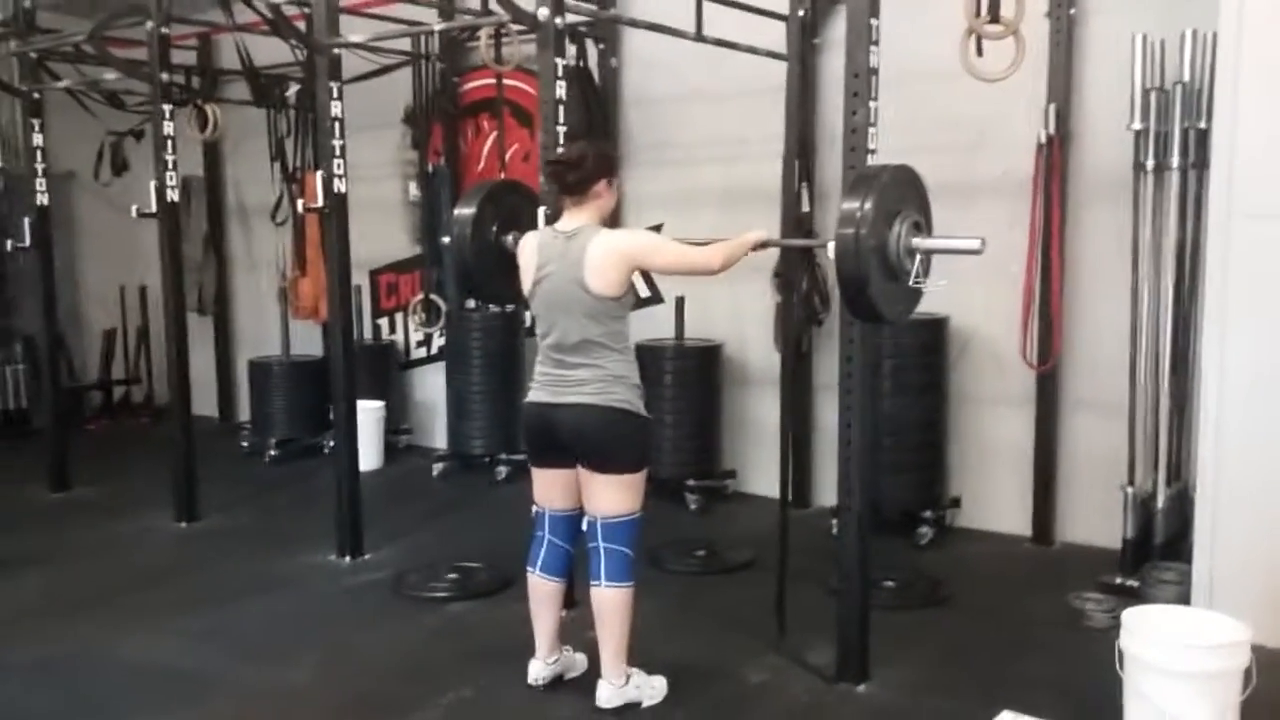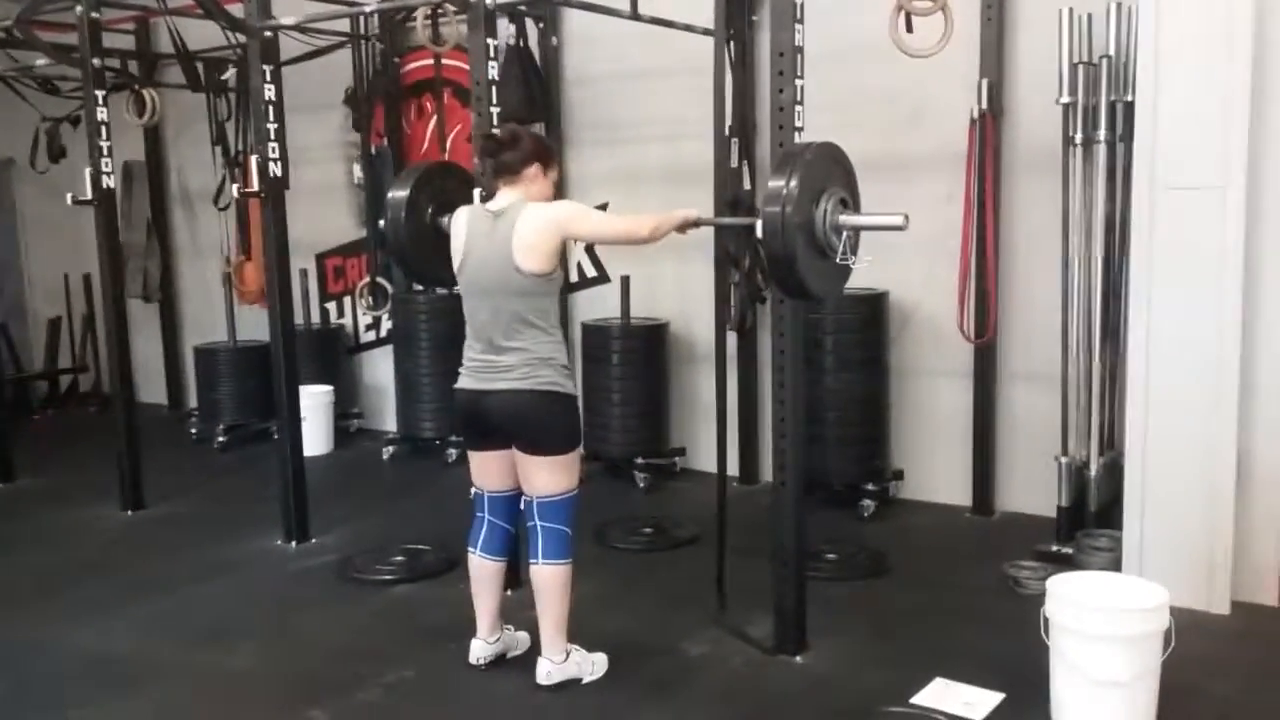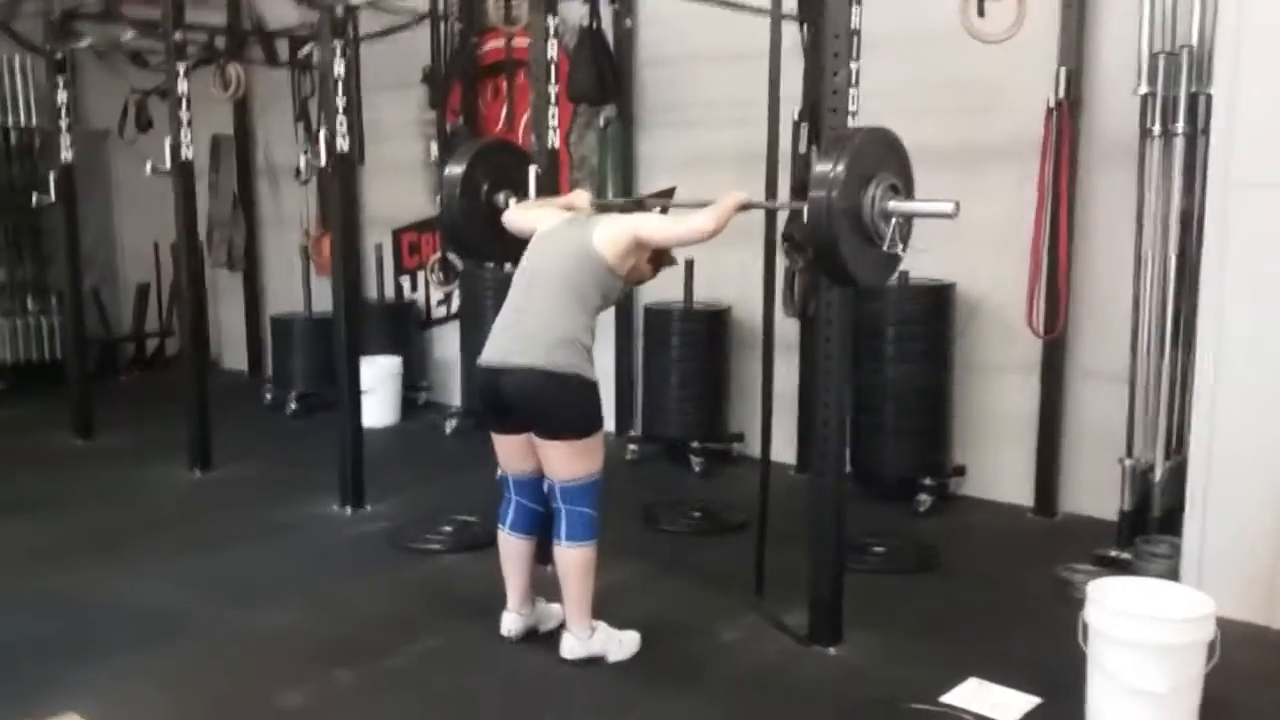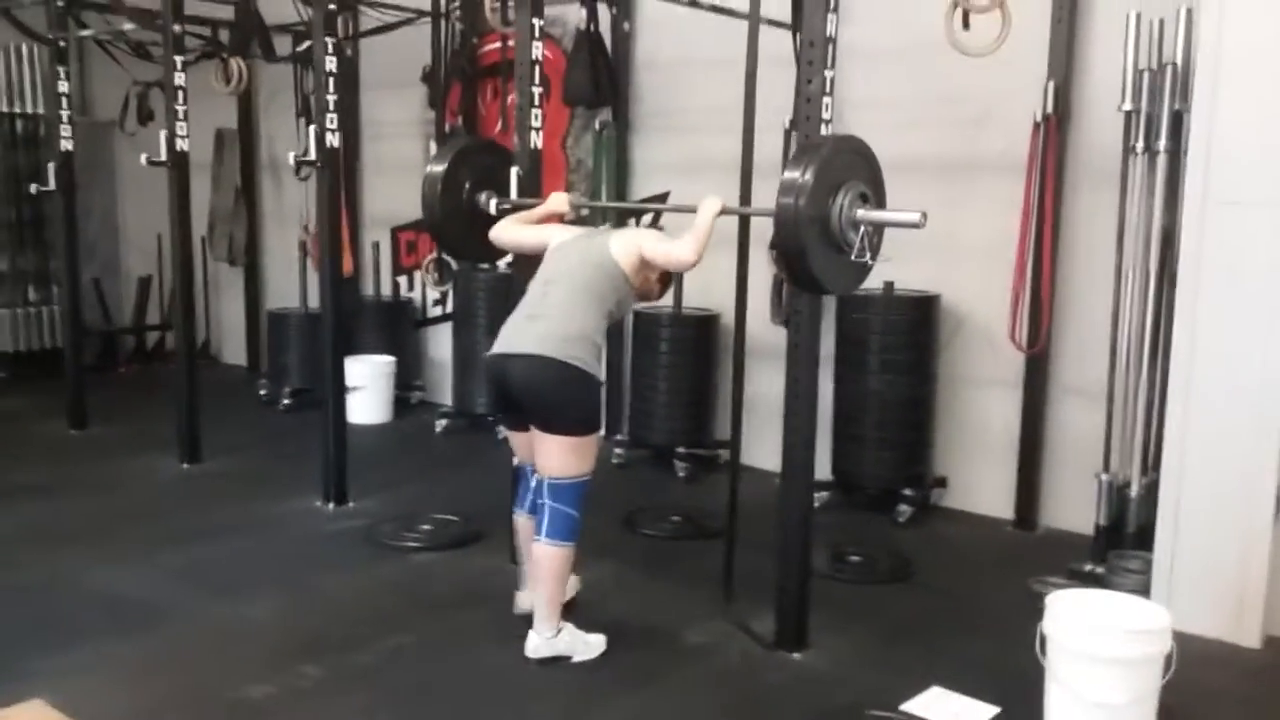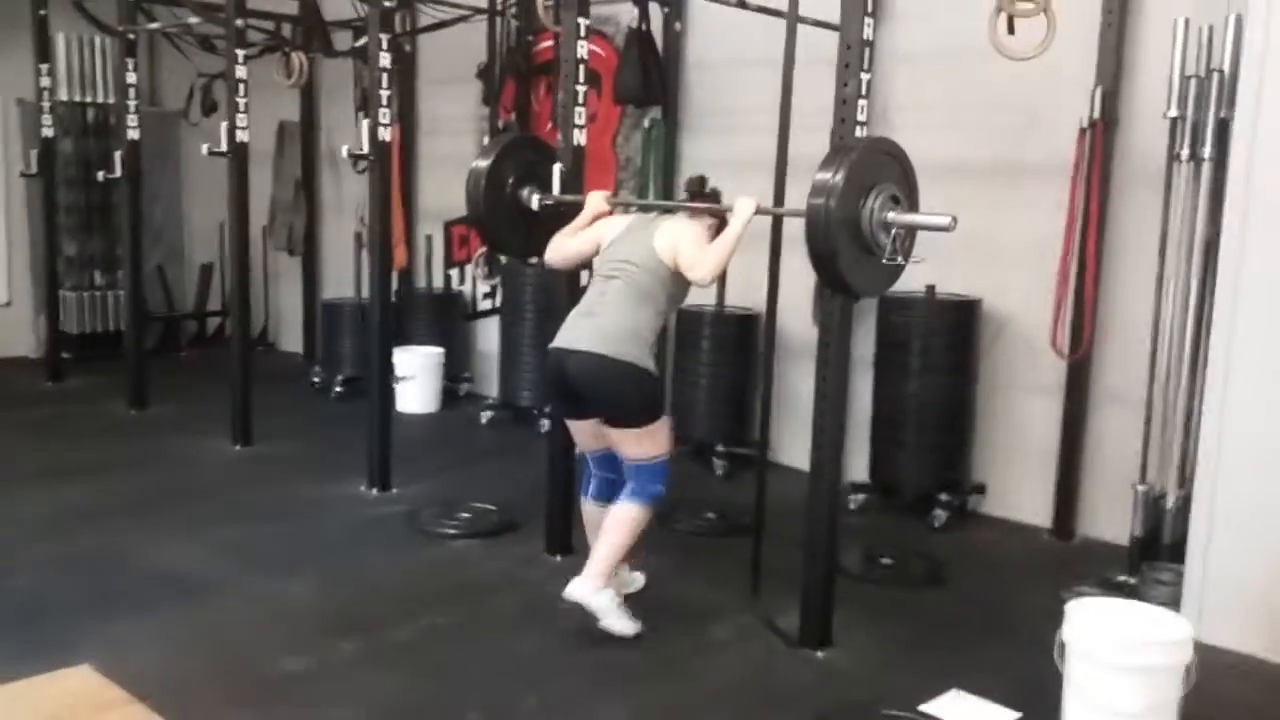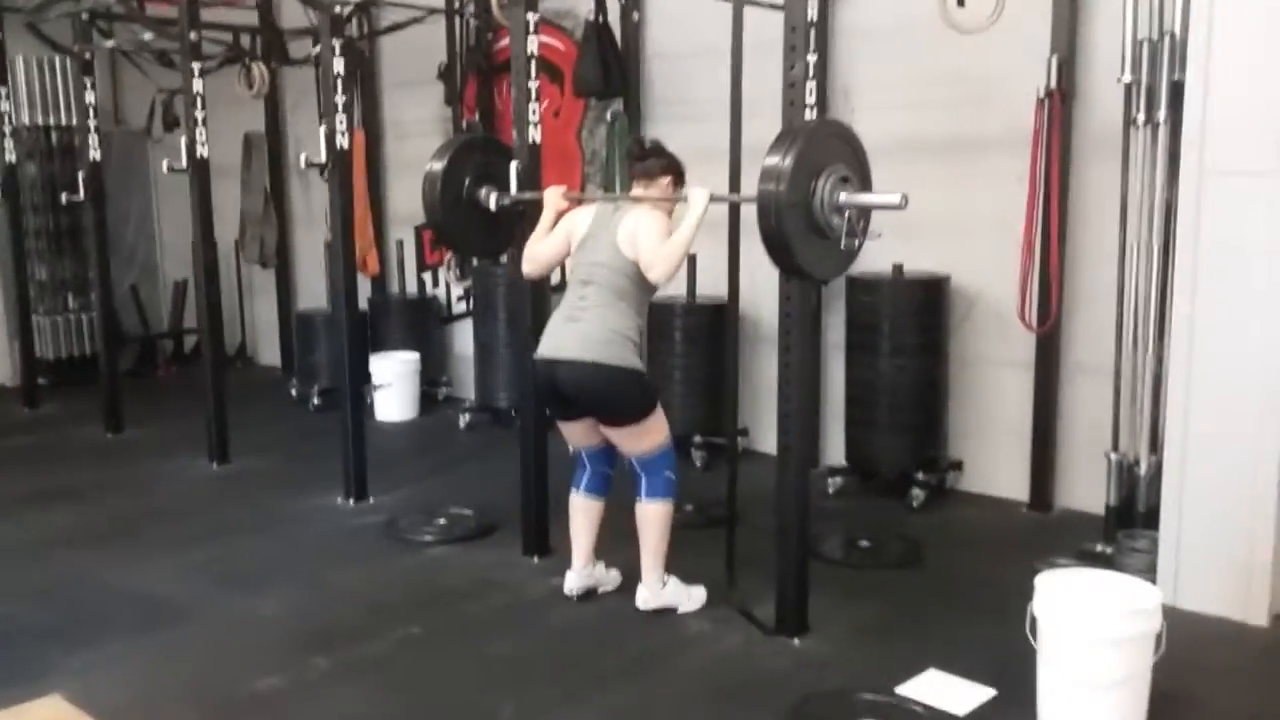
dt=0.4s
person 1, frame 1
left shoulder: (530, 246)
right shoulder: (620, 246)
right elbow: (711, 260)
right wrist: (751, 239)
left hip: (544, 410)
right hip: (606, 416)
left knee: (551, 535)
right knee: (611, 546)
left ankle: (545, 658)
right ankle: (616, 680)
person 1, frame 2
left shoulder: (462, 223)
right shoulder: (548, 219)
right elbow: (638, 229)
right wrist: (680, 218)
left hip: (475, 394)
right hip: (536, 396)
left knee: (491, 515)
right knee: (550, 523)
left ankle: (487, 638)
right ankle: (556, 657)
person 1, frame 3
left shoulder: (557, 222)
right shoulder: (628, 230)
left elbow: (512, 212)
right elbow: (702, 225)
left wrist: (570, 201)
right wrist: (732, 202)
left hip: (494, 369)
right hip: (553, 375)
left knee: (520, 496)
right knee: (576, 505)
left ankle: (518, 611)
right ankle: (582, 634)
person 1, frame 4
left shoulder: (568, 235)
right shoulder: (639, 244)
left elbow: (500, 232)
right elbow: (686, 255)
left wrist: (548, 208)
right wrist: (707, 214)
left hip: (504, 358)
right hip: (558, 369)
left knee: (533, 481)
right knee: (560, 499)
left ankle: (534, 587)
right ankle: (548, 632)
person 1, frame 5
left shoulder: (619, 222)
right shoulder: (689, 231)
left elbow: (554, 256)
right elbow: (703, 271)
left wrist: (589, 212)
right wrist: (740, 221)
left hip: (564, 353)
right hip: (615, 363)
left knee: (600, 470)
right knee: (647, 479)
left ankle: (606, 571)
right ankle: (594, 582)
person 1, frame 6
left shoulder: (582, 214)
right shoulder: (650, 219)
left elbow: (531, 266)
right elbow: (658, 271)
left wrist: (549, 211)
right wrist: (694, 214)
left hip: (550, 360)
right hip: (603, 365)
left knee: (593, 463)
right knee: (656, 469)
left ankle: (581, 571)
right ankle: (654, 587)
